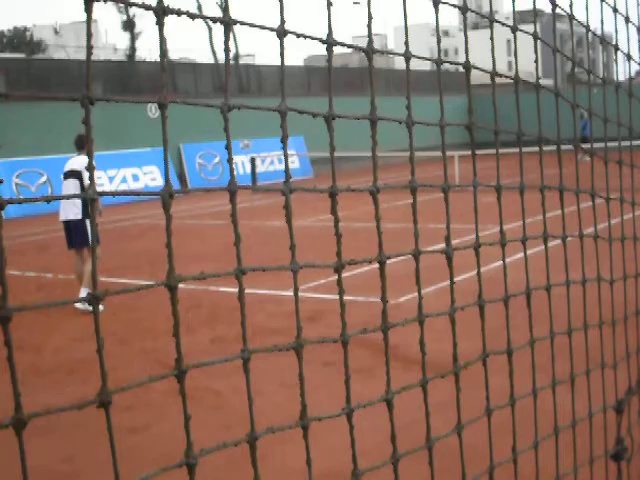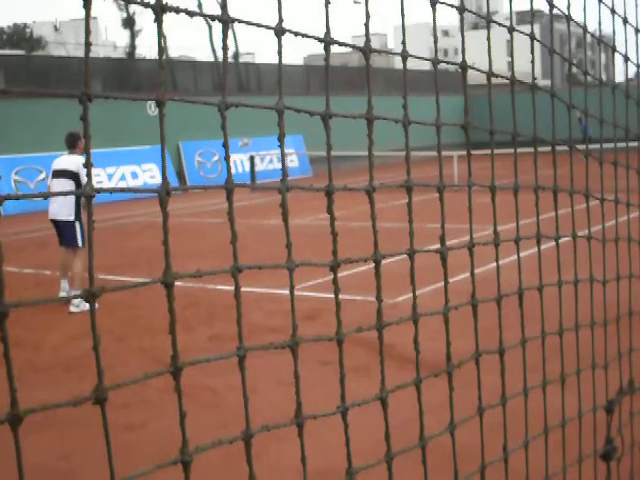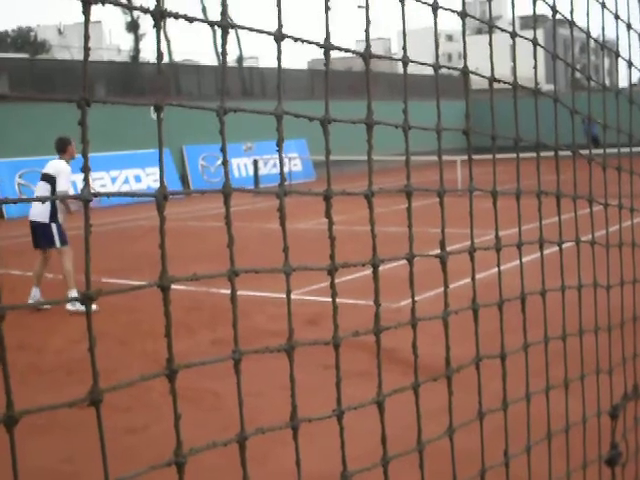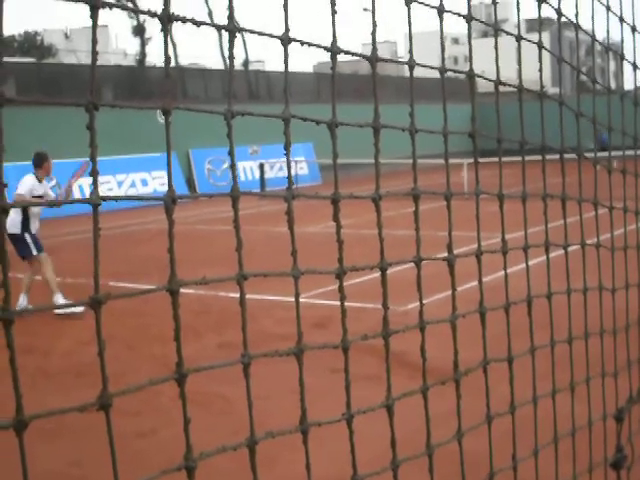
dt=0.4s
person 1, frame 1
left shoulder: (69, 163)
right shoulder: (86, 161)
left elbow: (71, 189)
right elbow: (89, 187)
right wrist: (98, 206)
left hip: (66, 215)
right hip: (80, 215)
left knee: (80, 254)
right knee: (93, 253)
left ankle: (85, 295)
right ankle: (84, 298)
person 1, frame 2
left shoulder: (56, 162)
right shoulder: (80, 161)
left elbow: (50, 187)
left hip: (54, 212)
right hip: (70, 214)
left knee: (66, 248)
right knee: (78, 253)
left ankle: (65, 288)
right ankle: (77, 300)
person 1, frame 3
left shoulder: (51, 165)
right shoulder: (64, 168)
right elbow: (62, 193)
left wrist: (68, 204)
right wrist: (70, 207)
left hip: (36, 216)
right hip: (47, 217)
left knee: (44, 255)
right knee: (66, 254)
left ankle: (35, 297)
right ankle: (73, 299)
person 1, frame 4
left shoulder: (42, 184)
right shoulder: (29, 180)
left elbow: (56, 200)
right elbow: (18, 199)
left wrist: (66, 194)
right wrist: (41, 201)
left hip: (24, 229)
right hip: (19, 229)
left knee: (33, 264)
right knee: (45, 262)
left ankle: (22, 302)
right ankle: (60, 301)
